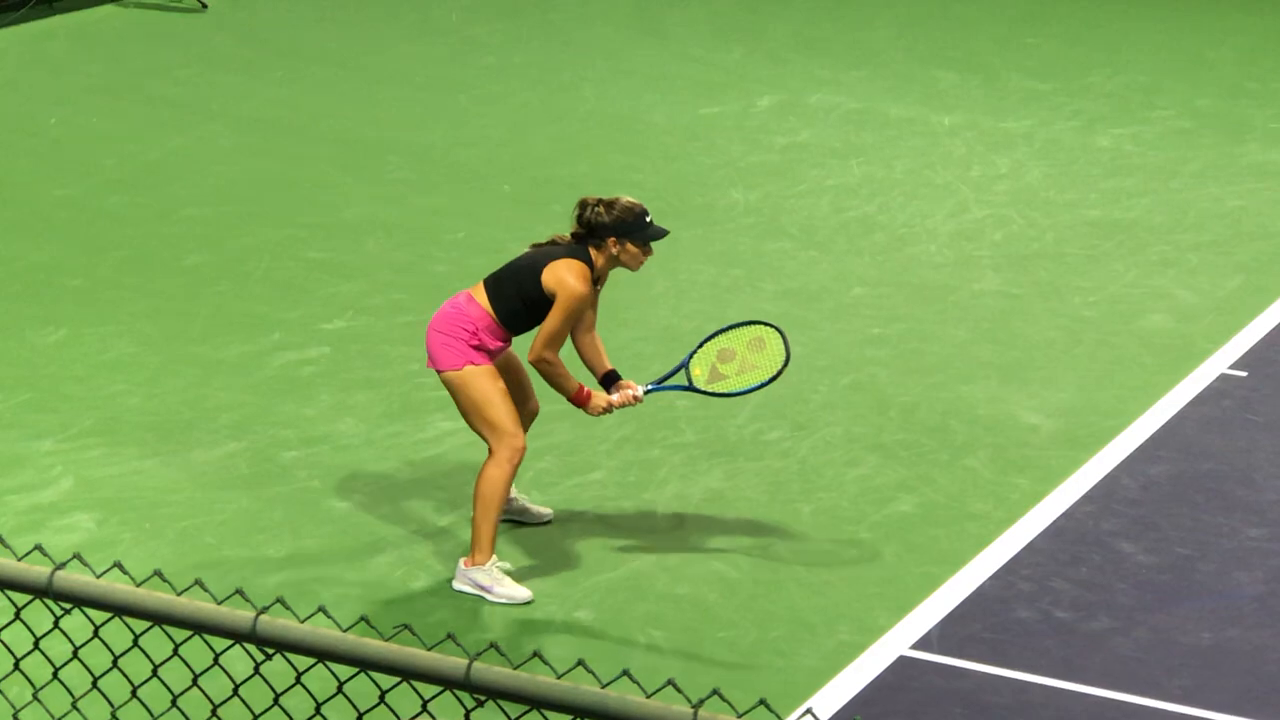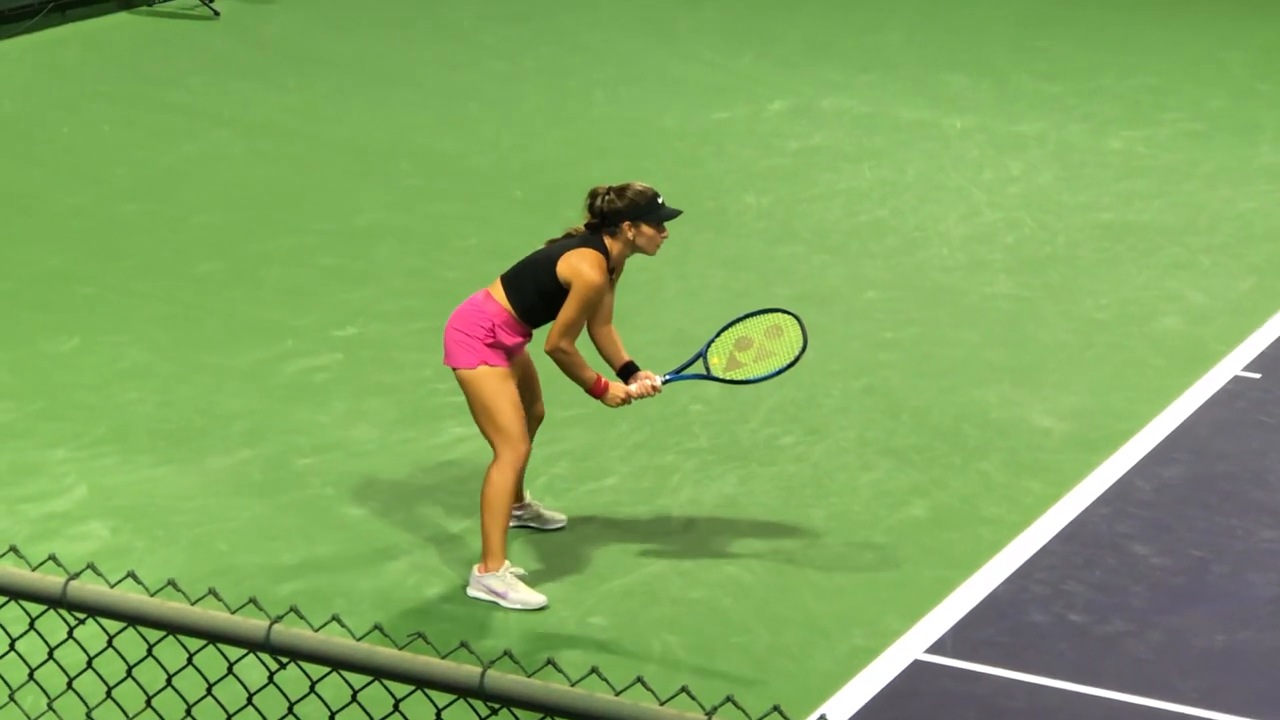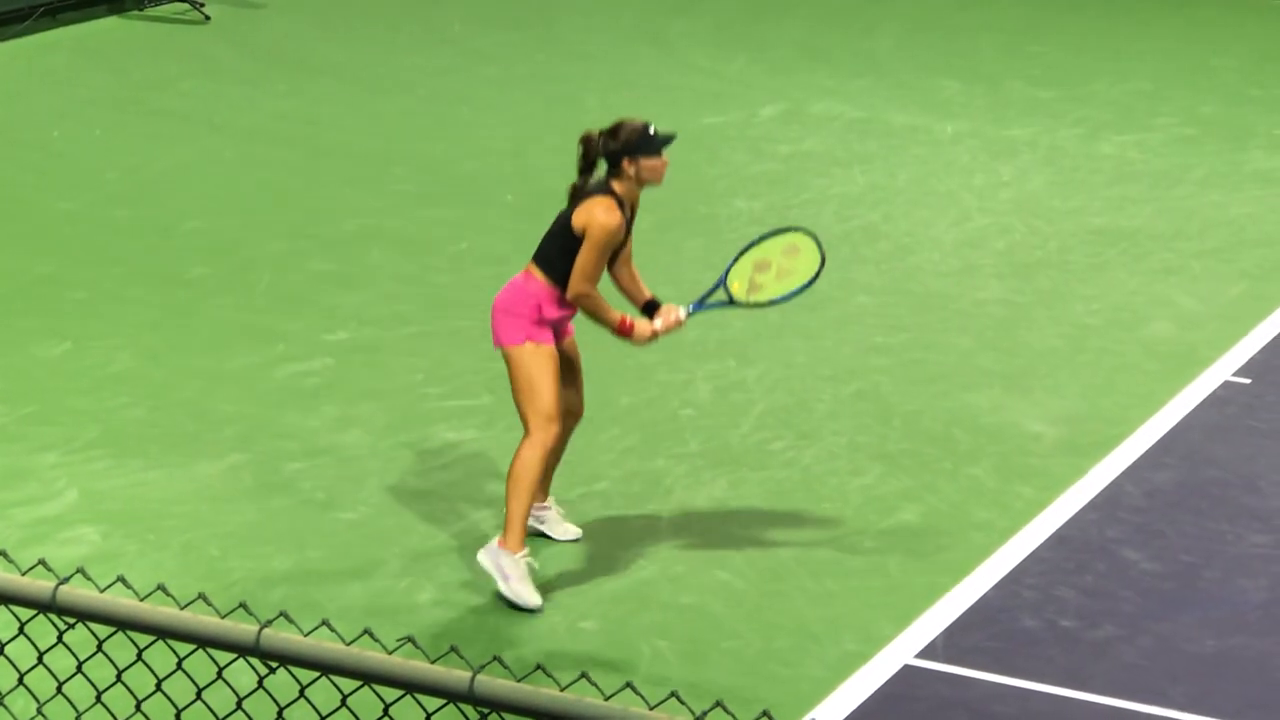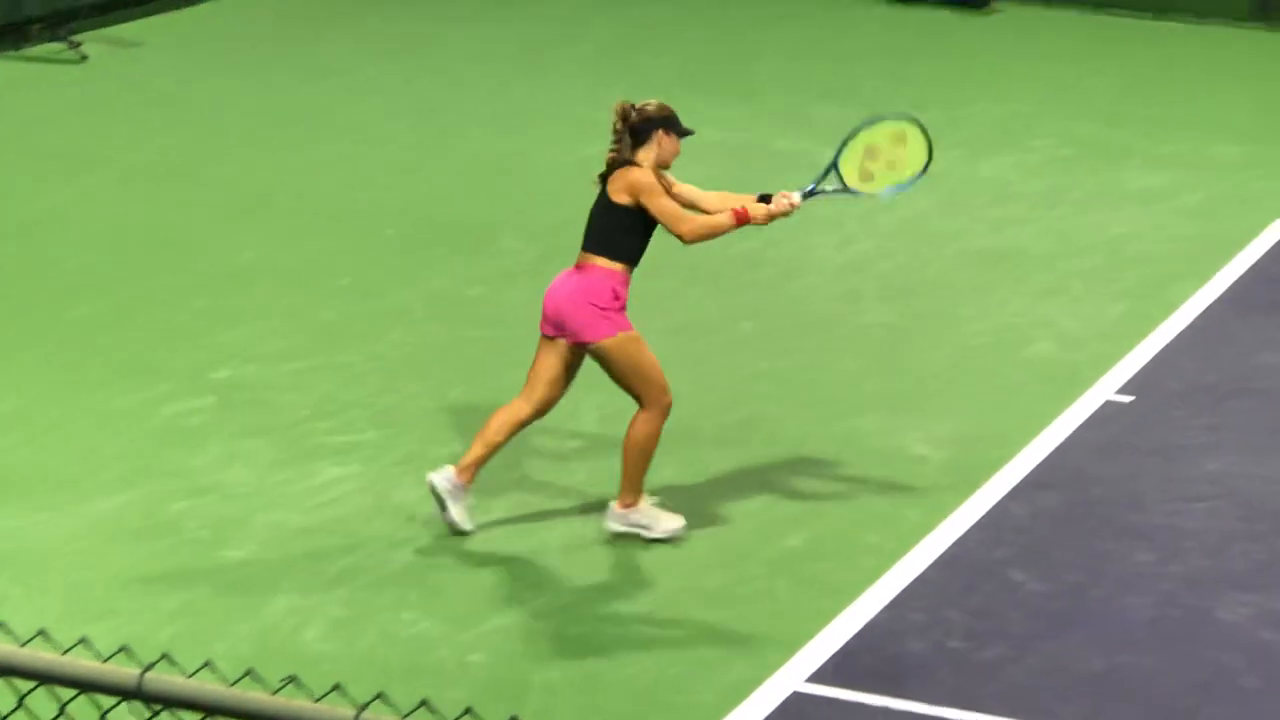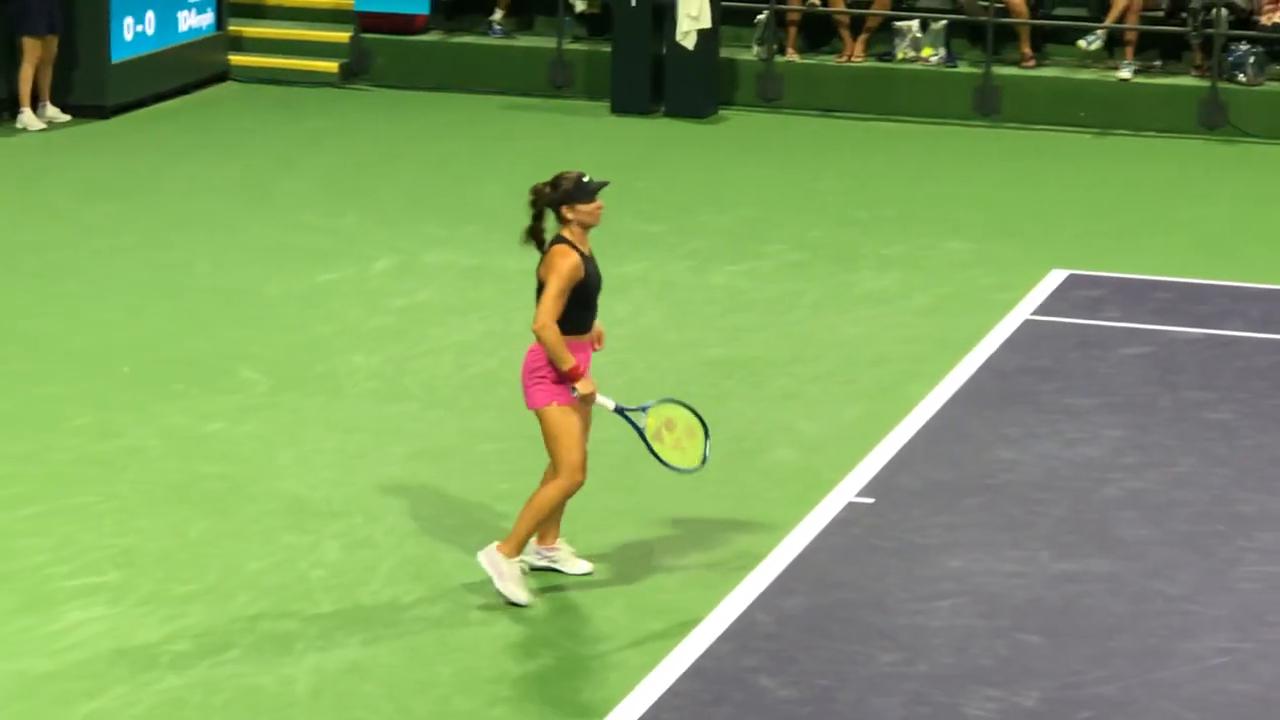
dt=1s
person 1, frame 1
left shoulder: (592, 265)
right shoulder: (575, 282)
left elbow: (584, 333)
right elbow: (542, 356)
left wrist: (612, 382)
right wrist: (584, 398)
left hip: (479, 336)
right hip: (459, 338)
left knee: (524, 411)
right knee: (510, 444)
left ankle: (498, 500)
right ankle: (476, 567)
person 1, frame 2
left shoulder: (607, 254)
right shoulder: (591, 270)
left elbow: (600, 326)
right elbow: (558, 345)
left wrist: (630, 373)
right wrist: (601, 388)
left hip: (501, 332)
right hip: (478, 335)
left knee: (529, 417)
right knee: (513, 448)
left ankle: (514, 505)
right ankle: (490, 573)
person 1, frame 3
left shoulder: (624, 197)
right shoulder: (605, 214)
left elbow: (620, 265)
right elbow: (581, 290)
left wrist: (653, 310)
right wrist: (628, 327)
left hip: (549, 312)
right hip: (524, 312)
left knee: (571, 411)
right knee: (545, 430)
left ankle: (537, 505)
right ankle: (507, 550)
person 1, frame 4
left shoulder: (639, 173)
right shoulder: (636, 177)
left elbow: (708, 200)
right elbow: (689, 231)
left wrist: (767, 201)
right wrist: (750, 215)
left hip: (568, 293)
right hip: (594, 302)
left knee: (532, 403)
right knee: (656, 402)
left ankle: (457, 478)
right ankle: (630, 507)
person 1, frame 5
left shoulder: (580, 245)
right shoulder: (566, 258)
right elbow: (543, 326)
left wrist: (591, 321)
right wrist: (575, 375)
left hip: (573, 364)
right hip: (554, 371)
left knee: (565, 464)
right knee: (571, 476)
left ankle: (546, 545)
right ankle: (505, 554)
